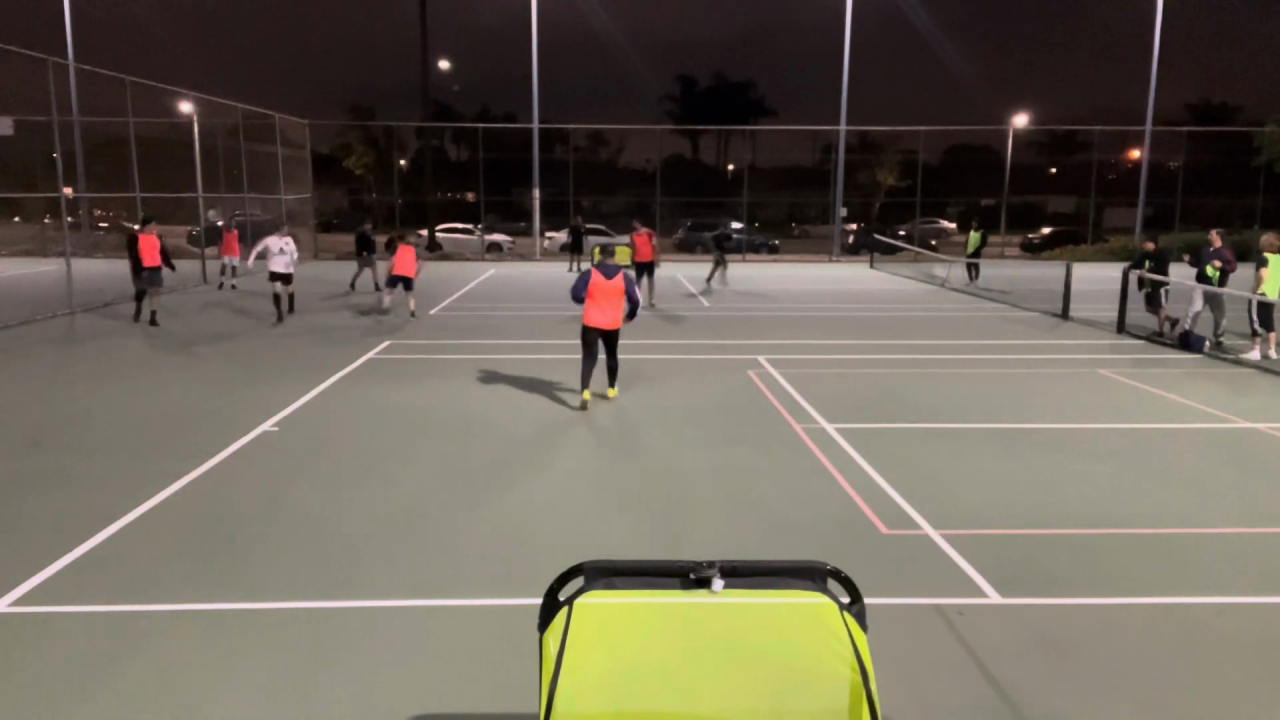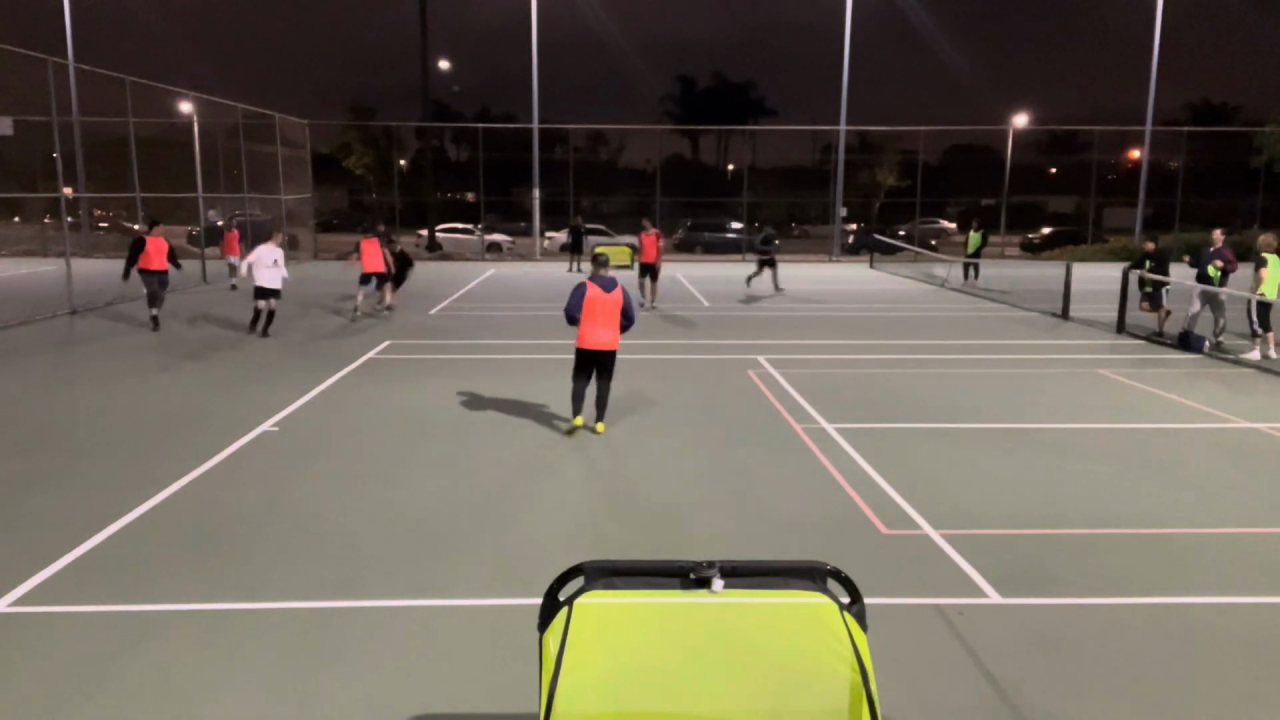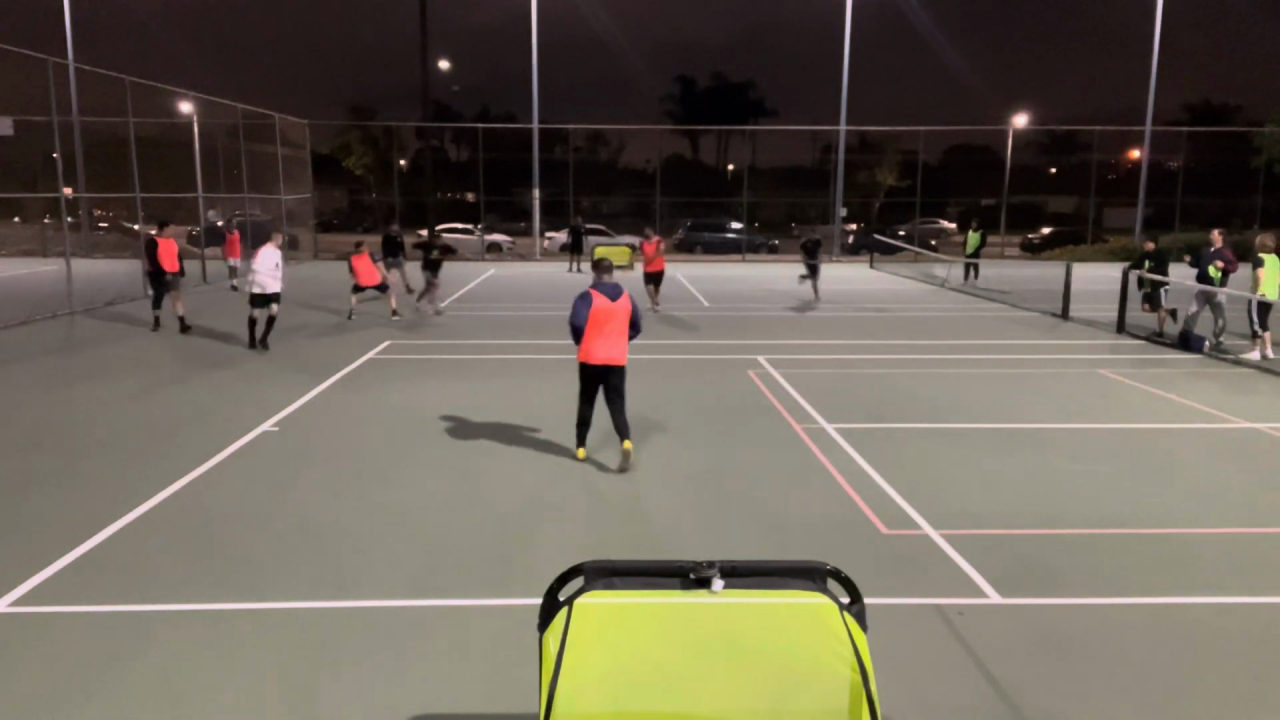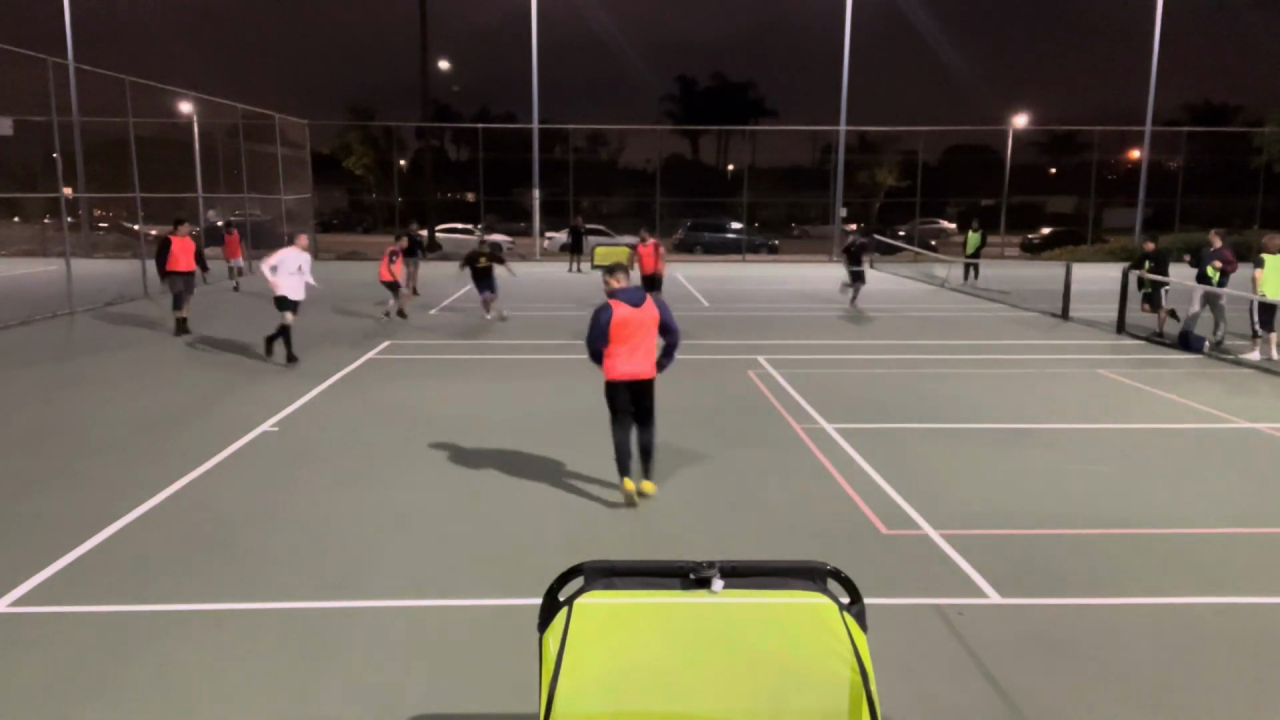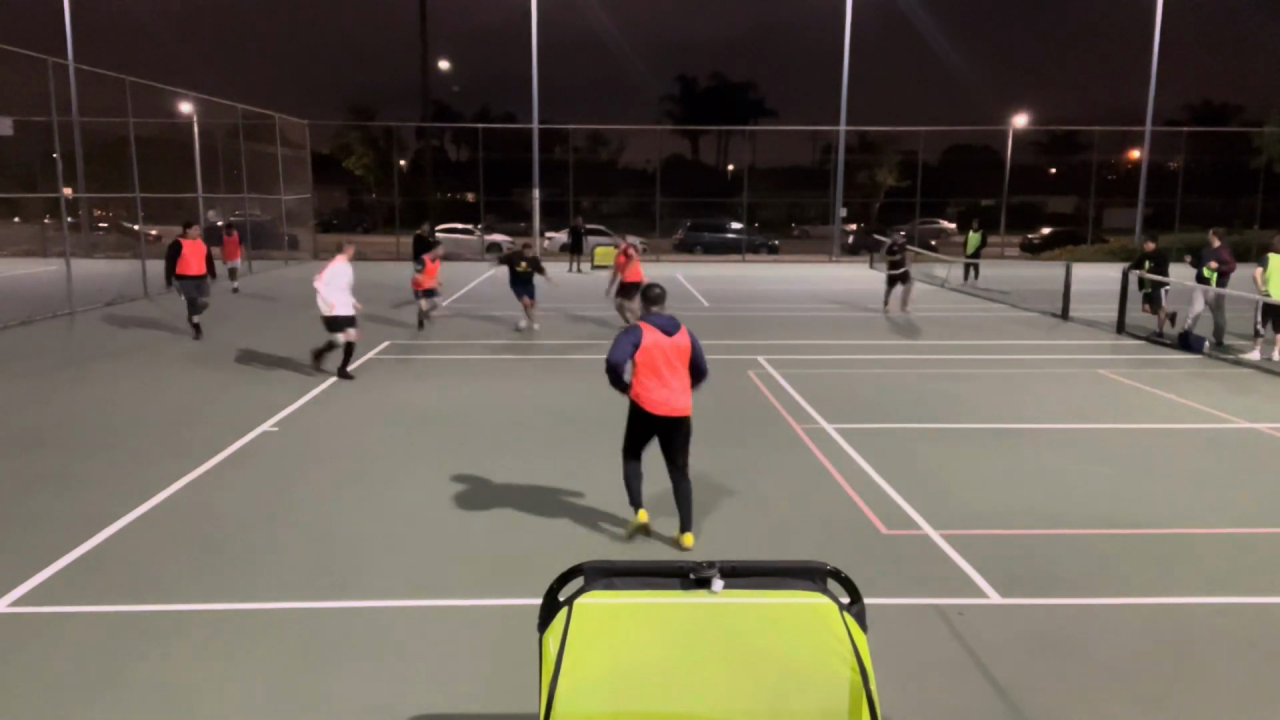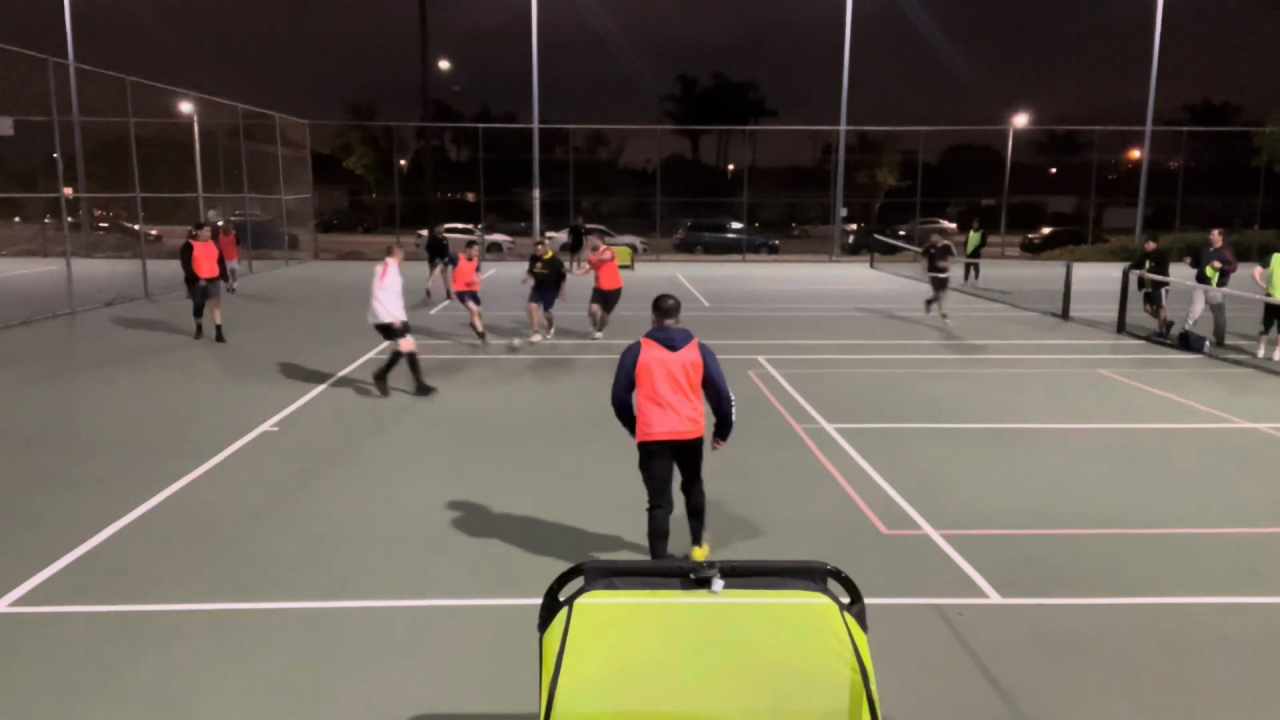
dt=0.4s
person 1, frame 1
left shoulder: (589, 274)
right shoulder: (625, 277)
left elbow: (575, 295)
right elbow: (635, 301)
right wrist: (630, 315)
left hip: (591, 323)
right hip: (613, 325)
left knee: (589, 358)
right knee: (612, 355)
left ankle: (586, 392)
right ankle: (611, 388)
person 1, frame 2
left shoulder: (583, 288)
right shoulder: (620, 290)
left elbow: (570, 312)
right elbow: (630, 319)
left wrist: (576, 322)
left hip: (586, 344)
right hip: (610, 345)
left knee: (580, 380)
right knee: (603, 382)
left ankle: (577, 417)
right ankle: (600, 422)
person 1, frame 3
left shoulder: (586, 297)
right shoulder: (627, 298)
left elbow: (576, 324)
right elbow: (636, 328)
left wrist: (581, 341)
left hip: (590, 359)
right hip: (617, 361)
left knee: (586, 403)
right knee: (616, 404)
left ankle: (581, 447)
right ankle: (626, 443)
person 1, frame 4
left shoulder: (606, 310)
right shoulder: (654, 304)
left elbow: (594, 347)
right elbow: (672, 335)
left wrist: (605, 362)
right wrist: (660, 364)
left hip: (618, 377)
right hip: (646, 375)
left knee: (621, 429)
right knee: (645, 426)
left ankle: (627, 482)
right ankle: (647, 481)
person 1, frame 5
left shoulder: (636, 332)
right shoulder: (685, 334)
left elbow: (614, 361)
right elbow: (700, 373)
left wrist: (622, 386)
left hip: (645, 408)
right hip: (680, 412)
left knee: (631, 457)
right knee: (679, 471)
left ankle: (639, 512)
right ankle: (686, 533)
person 1, frame 6
left shoulder: (636, 351)
right shoulder: (700, 351)
left elbow: (619, 398)
right elbow: (722, 395)
left wrist: (635, 427)
right wrist: (722, 431)
left hip: (652, 437)
right hip: (692, 433)
left knee: (660, 505)
right knee: (693, 486)
right ankle: (698, 546)
